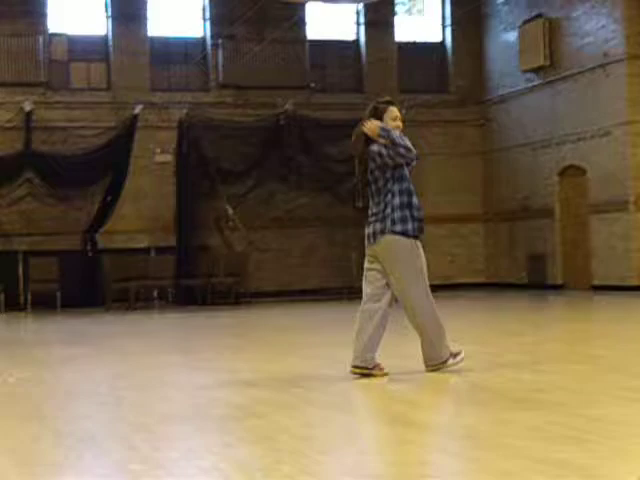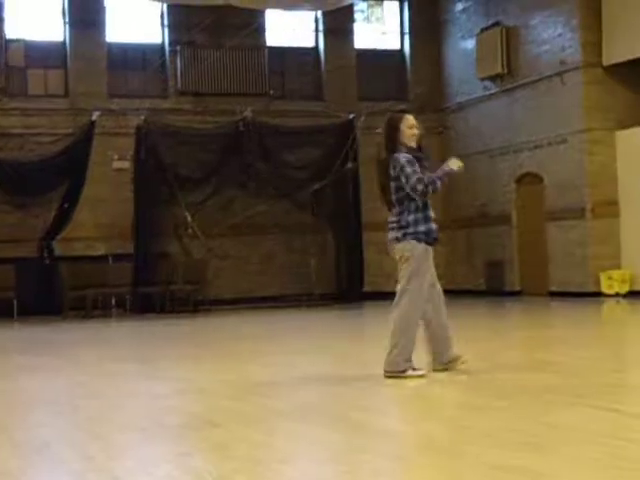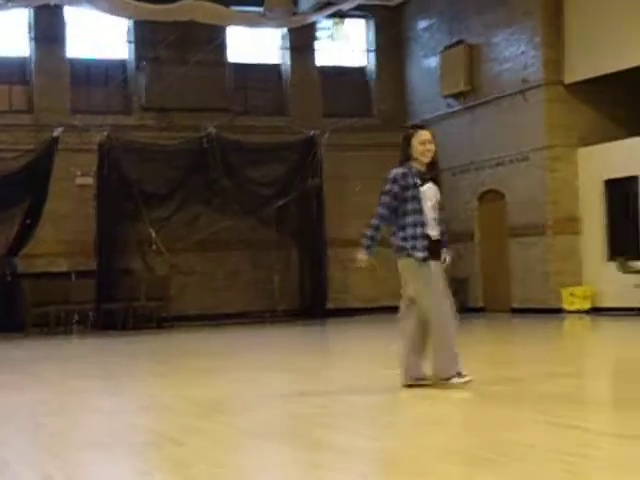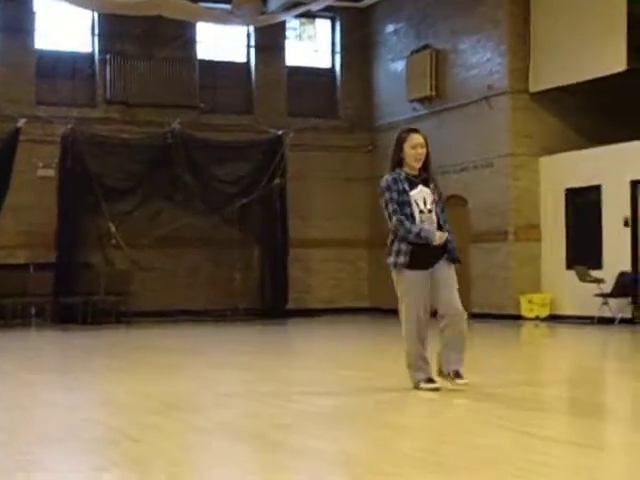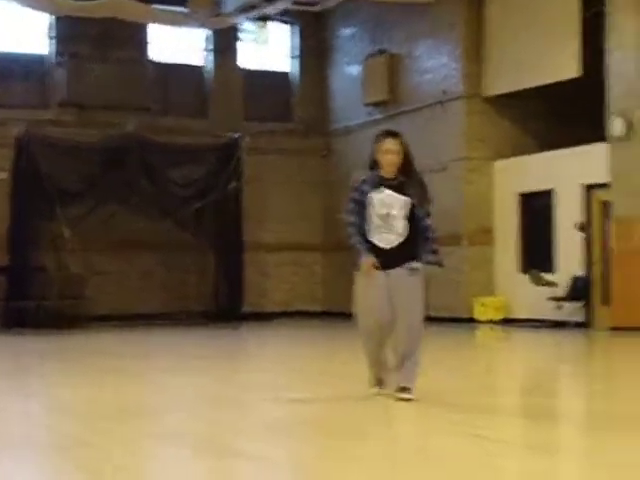
dt=0.5s
person 1, frame 1
left shoulder: (378, 152)
right shoulder: (377, 150)
right elbow: (409, 155)
right wrist: (384, 131)
left hip: (377, 234)
right hip: (396, 232)
left knee: (376, 296)
right knee: (417, 296)
left ankle: (363, 358)
right ankle: (438, 354)
person 1, frame 2
left shoulder: (403, 160)
right shoulder: (402, 160)
left elbow: (421, 181)
right elbow: (422, 188)
left wrist: (418, 151)
right wrist: (448, 170)
left hip: (407, 237)
right hip: (413, 238)
left knee: (433, 297)
right knee: (411, 300)
left ankle: (443, 355)
right ankle: (397, 363)
person 1, frame 3
left shoulder: (432, 178)
right shoulder: (400, 176)
right elbow: (383, 213)
left wrist: (444, 247)
right wrist: (367, 247)
left hip: (429, 253)
right hip: (414, 253)
left knee: (414, 314)
right knee: (441, 310)
left ankle: (413, 373)
right ankle: (447, 369)
person 1, frame 4
left shoulder: (429, 181)
right shoulder: (391, 182)
left elbow: (441, 218)
right elbow: (397, 221)
left wrist: (452, 250)
right wrist: (428, 236)
left hip: (439, 258)
right hip: (409, 260)
left knee: (454, 312)
right knee: (415, 320)
left ankle: (450, 365)
right ankle: (420, 373)
person 1, frame 5
left shoulder: (414, 183)
right shoulder: (364, 184)
left elbow: (424, 221)
right elbow: (352, 221)
left wrist: (429, 253)
right wrist: (363, 253)
left hip: (407, 263)
right hip: (373, 262)
left knee: (407, 323)
right knee: (374, 321)
left ankle: (404, 381)
right ankle: (380, 371)
